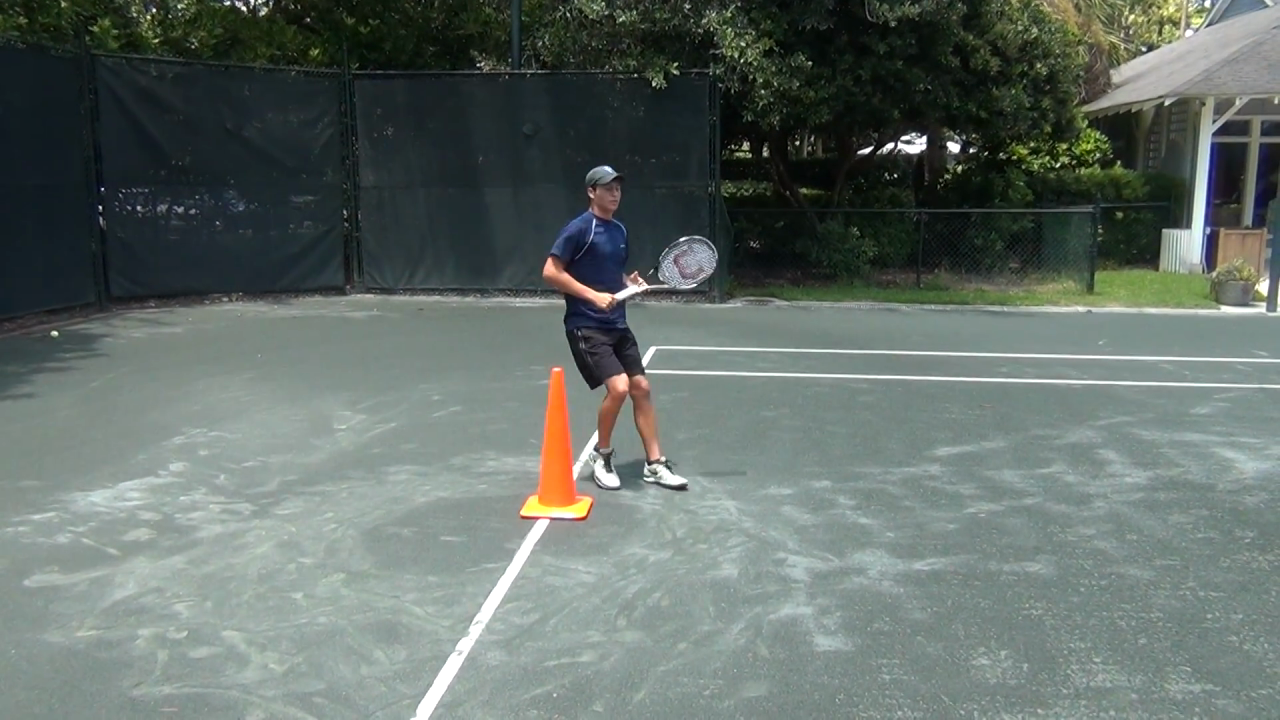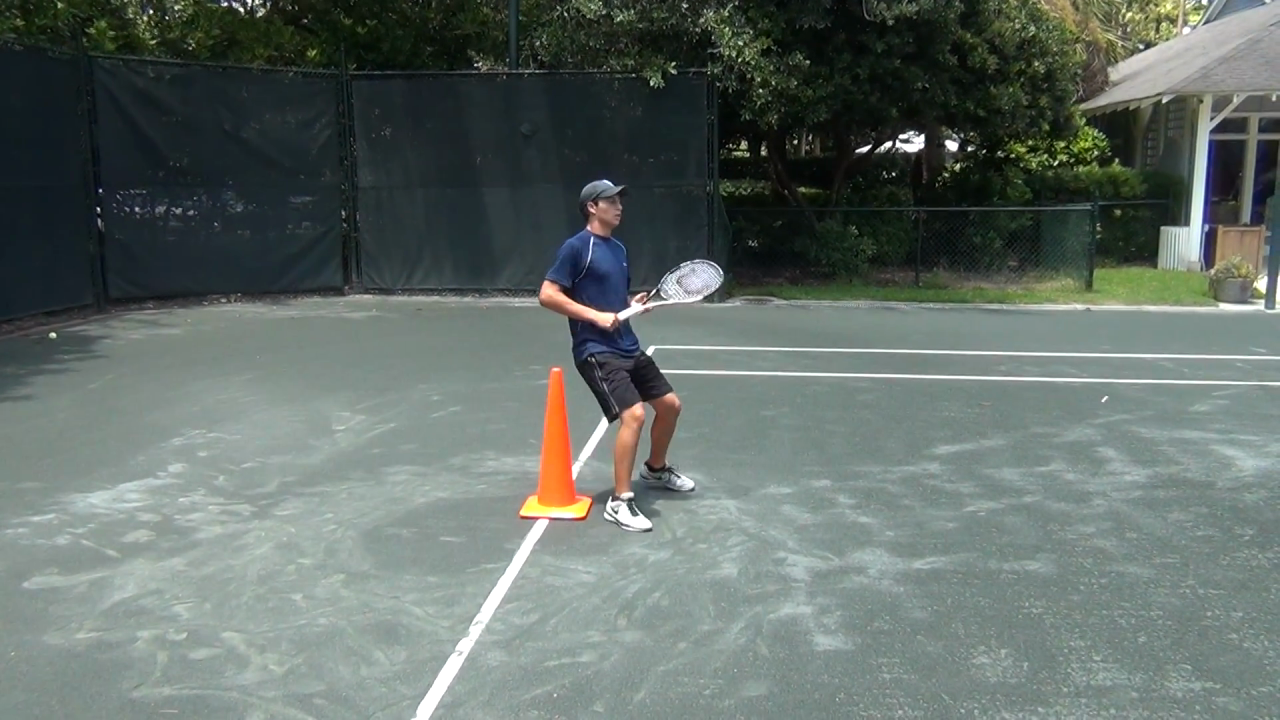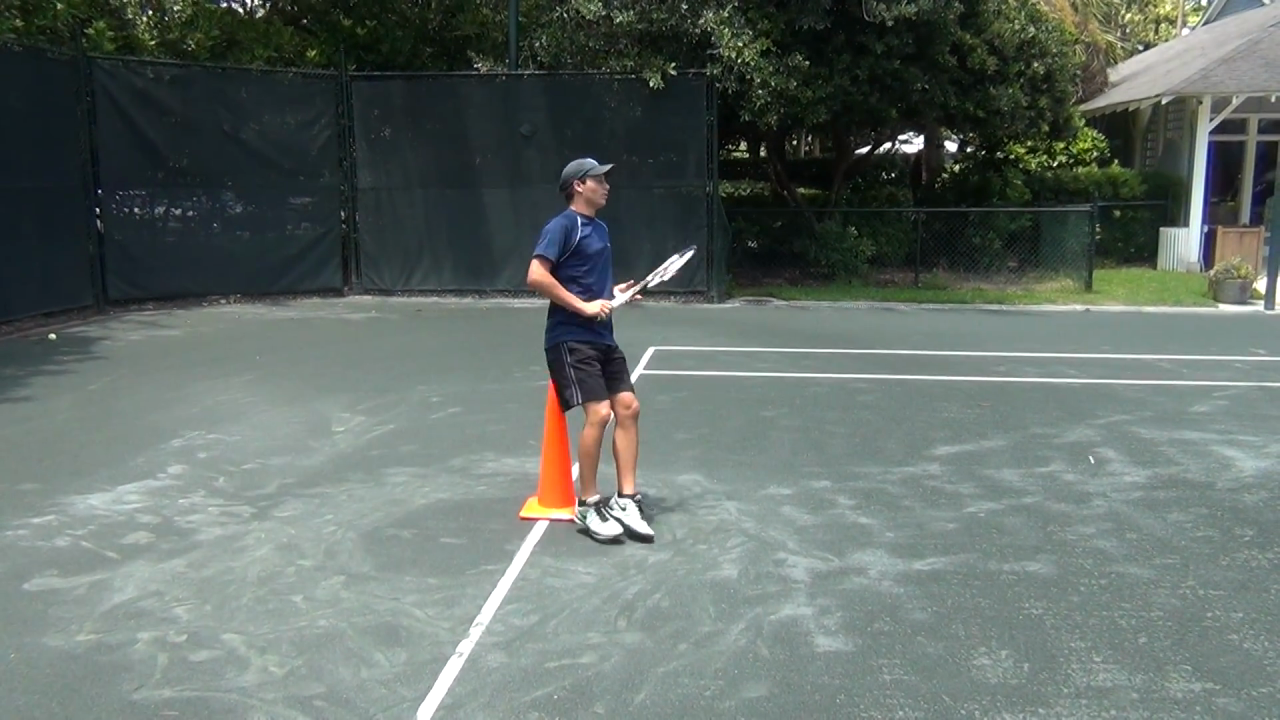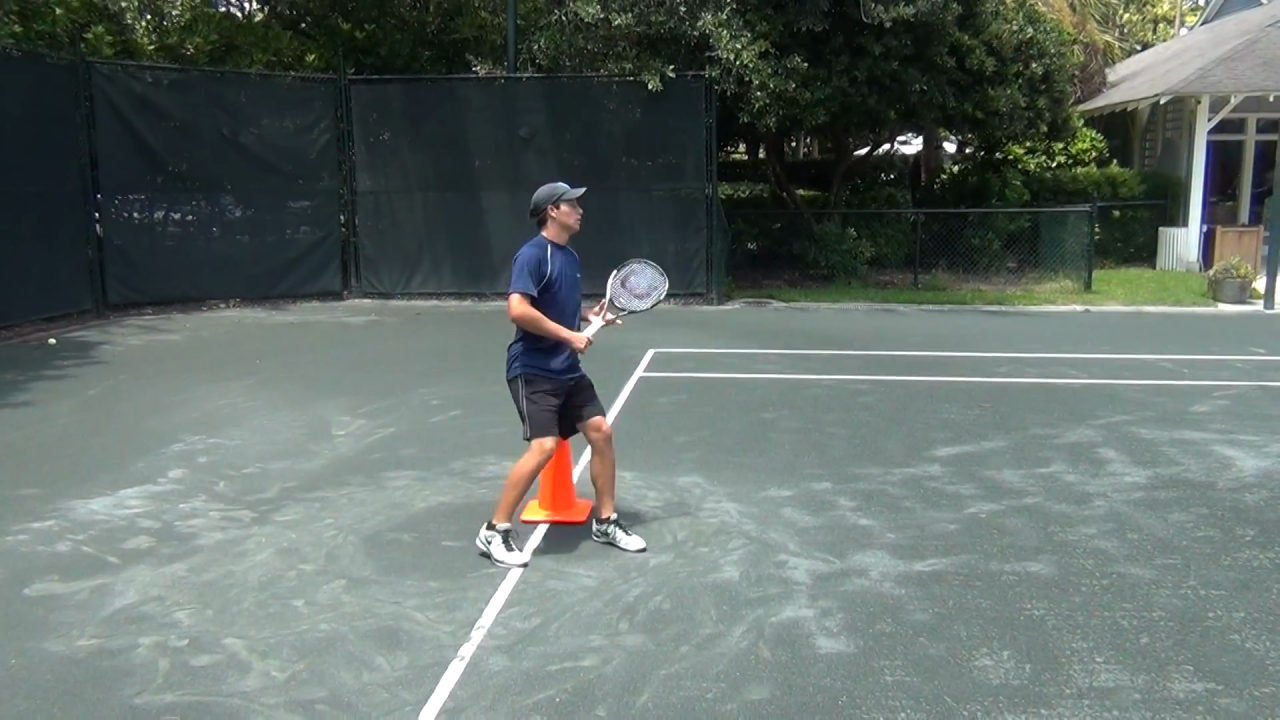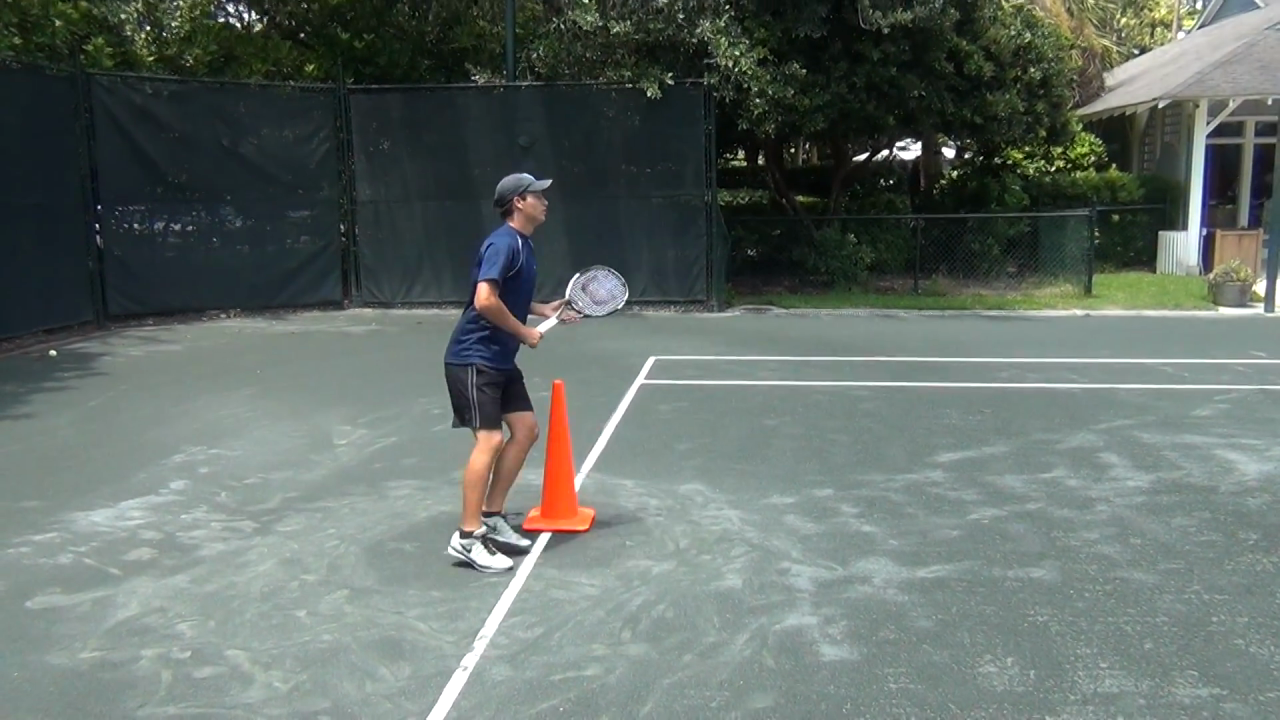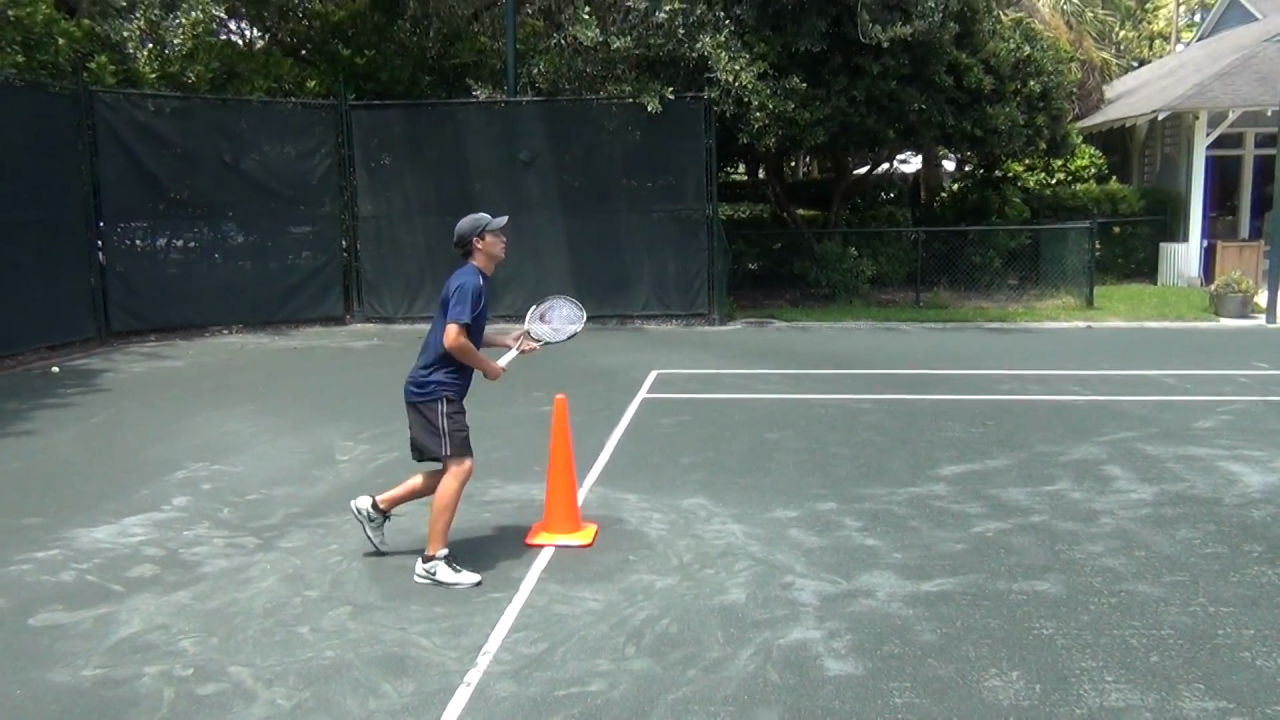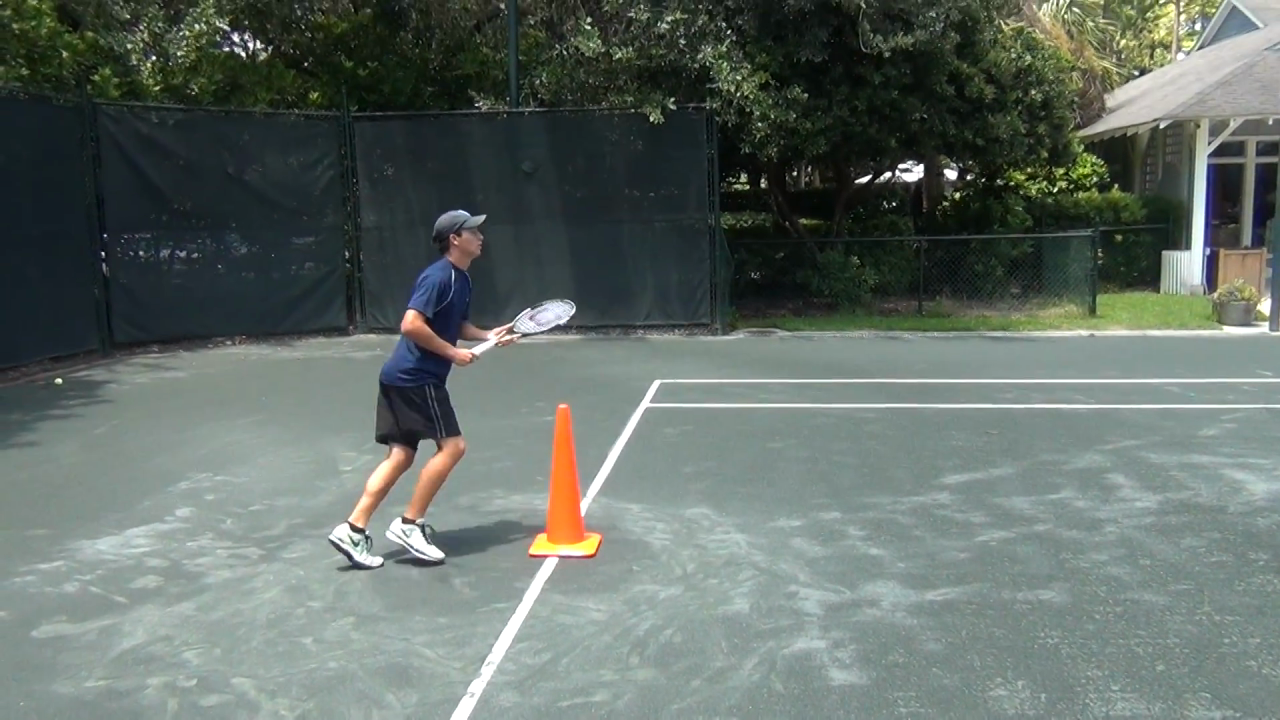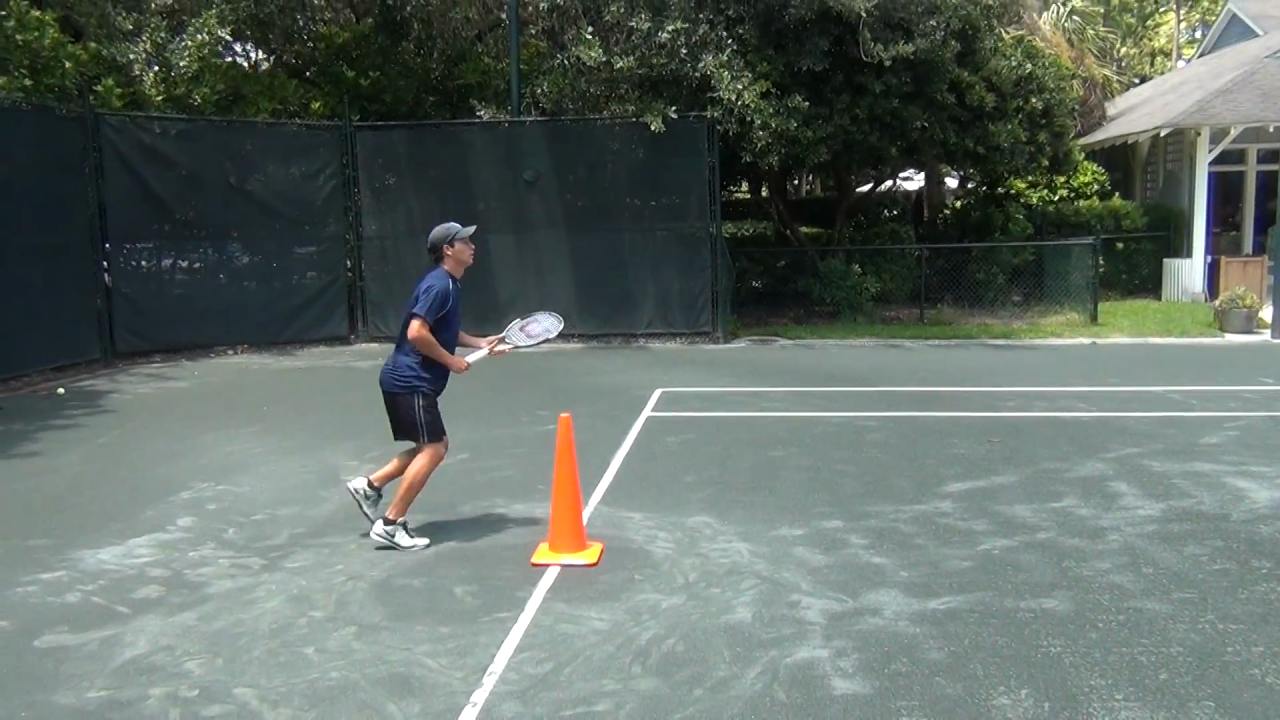
dt=0.2s
person 1, frame 1
left shoulder: (619, 230)
right shoulder: (578, 229)
right elbow: (550, 272)
left wrist: (628, 281)
right wrist: (593, 295)
left hip: (616, 324)
right hip: (586, 327)
left knee: (642, 388)
right knee: (618, 388)
left ankle: (655, 464)
right ankle: (602, 454)
person 1, frame 2
left shoulder: (619, 248)
right shoulder: (575, 247)
right elbow: (547, 295)
left wrist: (633, 303)
right wrist: (594, 316)
left hip: (628, 347)
right hip: (597, 350)
left knee: (670, 405)
right knee: (634, 414)
left ankle: (657, 468)
right ankle: (620, 500)
person 1, frame 3
left shoulder: (600, 228)
right shoulder: (561, 227)
right elbow: (536, 276)
left wrist: (615, 291)
right wrist: (582, 306)
left hip: (602, 337)
right hip: (570, 338)
left knee: (629, 409)
right knee: (599, 414)
left ankle: (625, 500)
right ankle: (588, 504)
person 1, frame 4
left shoulder: (570, 256)
right shoulder: (532, 255)
right elbow: (518, 311)
left wrist: (590, 315)
right wrist: (568, 336)
left hip: (567, 369)
right hip: (533, 369)
left knee: (601, 432)
right knee: (543, 447)
left ankle: (605, 521)
right ankle: (496, 530)
person 1, frame 5
left shoulder: (524, 245)
right shoulder: (503, 243)
right elbow: (485, 300)
left wrist: (545, 309)
right wrist: (523, 332)
left hip: (501, 360)
right hip: (475, 358)
left knee: (526, 430)
right knee: (490, 440)
left ankle: (492, 515)
right ankle: (467, 536)
person 1, frame 6
left shoulder: (476, 281)
right shoulder: (469, 282)
right elbow: (452, 341)
left wrist: (506, 341)
right wrist: (487, 367)
left hip: (441, 389)
right hip: (435, 389)
left knee: (453, 470)
right knee: (459, 467)
left ankle: (375, 506)
right ankle: (433, 559)
person 1, frame 7
left shoulder: (462, 279)
right shoulder: (438, 276)
left elbow: (457, 326)
right elbow: (411, 326)
left wrist: (489, 335)
right wrist: (454, 354)
left hip: (402, 377)
right hip: (416, 377)
left knee: (401, 457)
right knee: (452, 447)
left ankle: (352, 531)
right ankle: (409, 523)
person 1, frame 8
left shoulder: (453, 285)
right shoulder: (438, 284)
left elbow: (448, 332)
right elbow: (417, 333)
left wrist: (481, 343)
right wrist: (451, 361)
left hip: (406, 379)
right hip: (411, 381)
left knee: (431, 448)
right knee: (433, 451)
left ankle: (369, 485)
right ankle: (391, 523)
